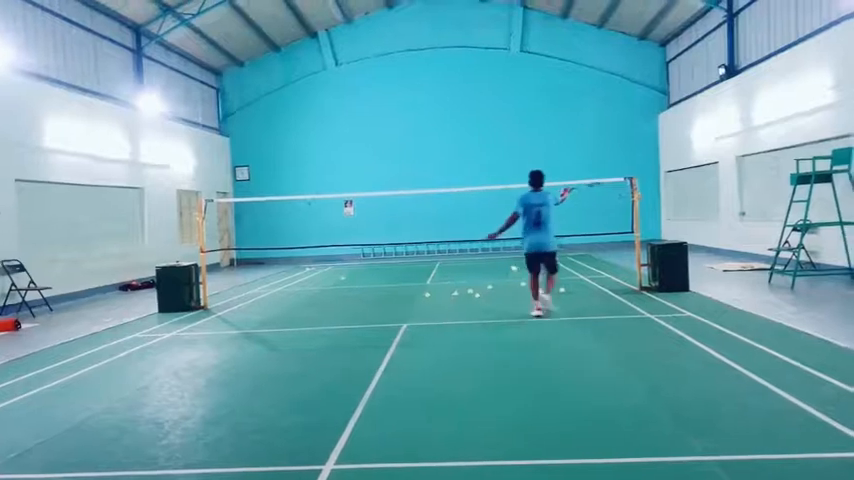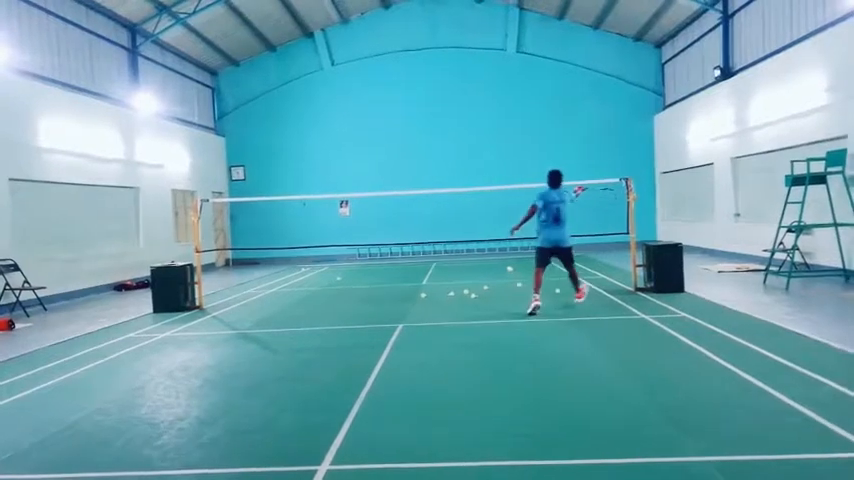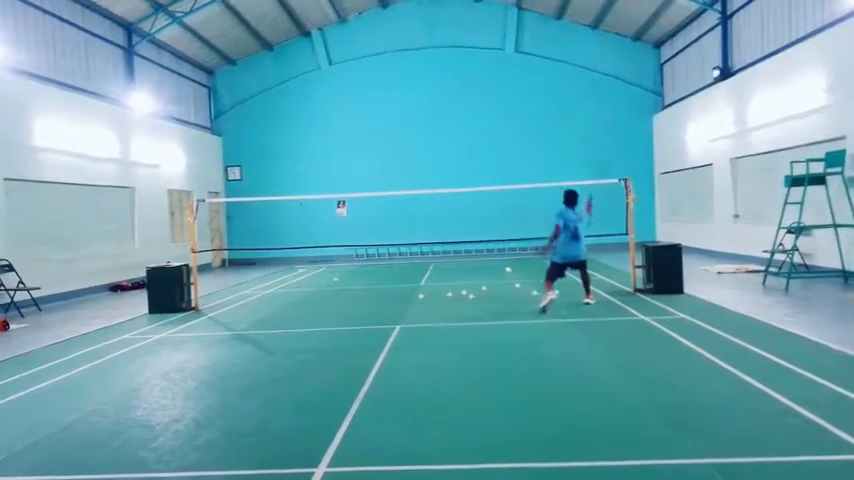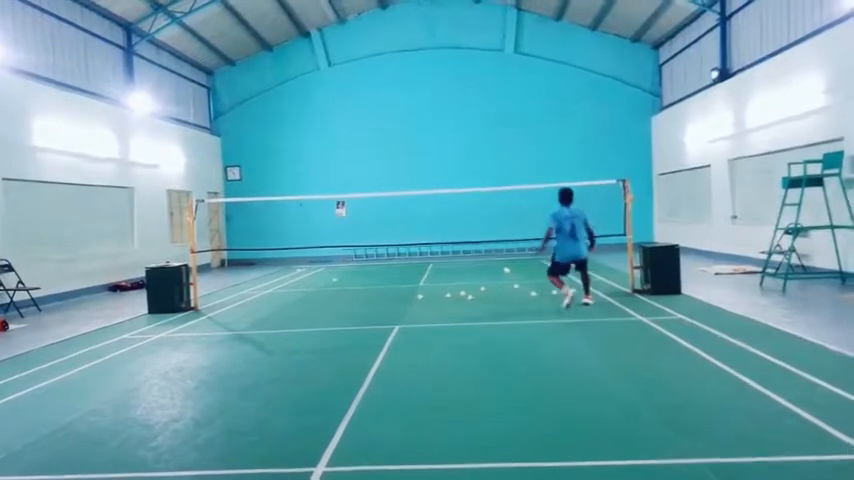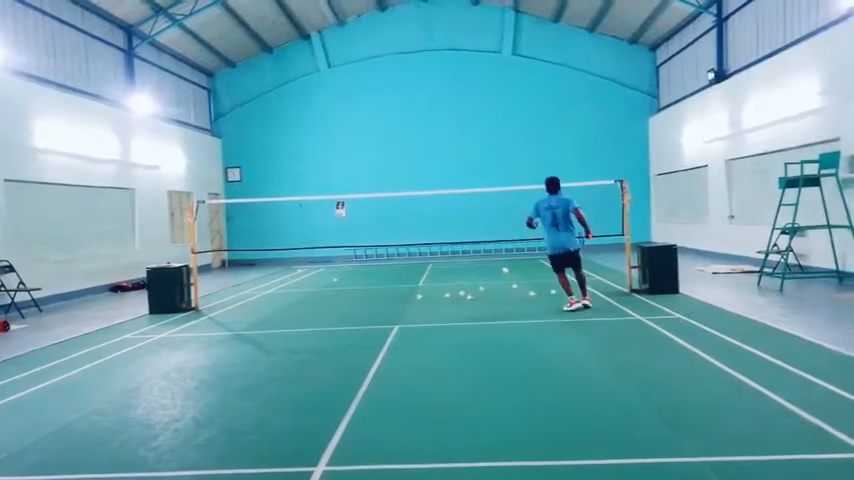
dt=0.2s
person 1, frame 1
left shoulder: (524, 199)
right shoulder: (549, 197)
left elbow: (514, 218)
right elbow: (560, 201)
left wrist: (498, 233)
right wrist: (565, 194)
left hip: (530, 244)
right hip: (547, 244)
left knee: (534, 274)
right knee: (551, 273)
left ankle: (537, 306)
right ankle: (546, 296)
person 1, frame 2
left shoulder: (543, 195)
right shoulder: (565, 195)
left elbow: (533, 210)
right elbow: (574, 196)
left wrist: (519, 225)
right wrist: (578, 191)
left hip: (545, 240)
right hip: (563, 240)
left knee: (539, 269)
right knee: (570, 267)
left ankle: (536, 298)
right ankle: (579, 292)
person 1, frame 3
left shoulder: (562, 214)
right shoulder: (578, 215)
left elbow: (557, 231)
left wrist: (549, 245)
left hip: (562, 255)
right hip: (579, 254)
left knee: (549, 279)
right knee: (583, 271)
left ankle: (550, 294)
right ankle: (588, 296)
person 1, frame 4
left shoulder: (556, 215)
right shoulder: (580, 213)
left elbow: (549, 233)
right elbow: (590, 232)
left wrist: (543, 245)
right wrist: (592, 244)
left hip: (563, 254)
right hip: (580, 252)
left knee: (552, 275)
right knee: (583, 271)
left ankle: (567, 290)
right ankle: (587, 296)
person 1, frame 5
left shoulder: (539, 204)
right shoulder: (567, 201)
left elbow: (529, 222)
right elbow: (579, 215)
left wrist: (534, 225)
right wrist: (587, 231)
left hip: (553, 246)
right hip: (570, 244)
left knee: (560, 273)
right knee: (578, 270)
left ankle: (572, 300)
right ankle: (585, 298)
